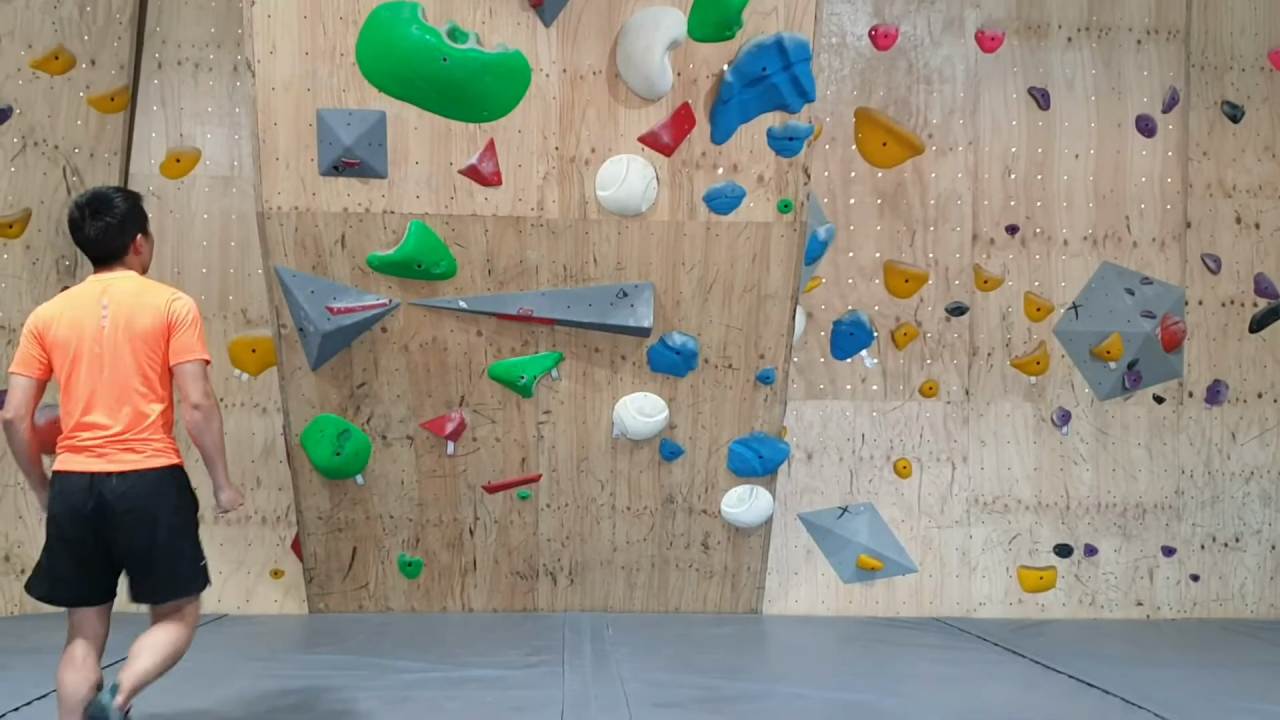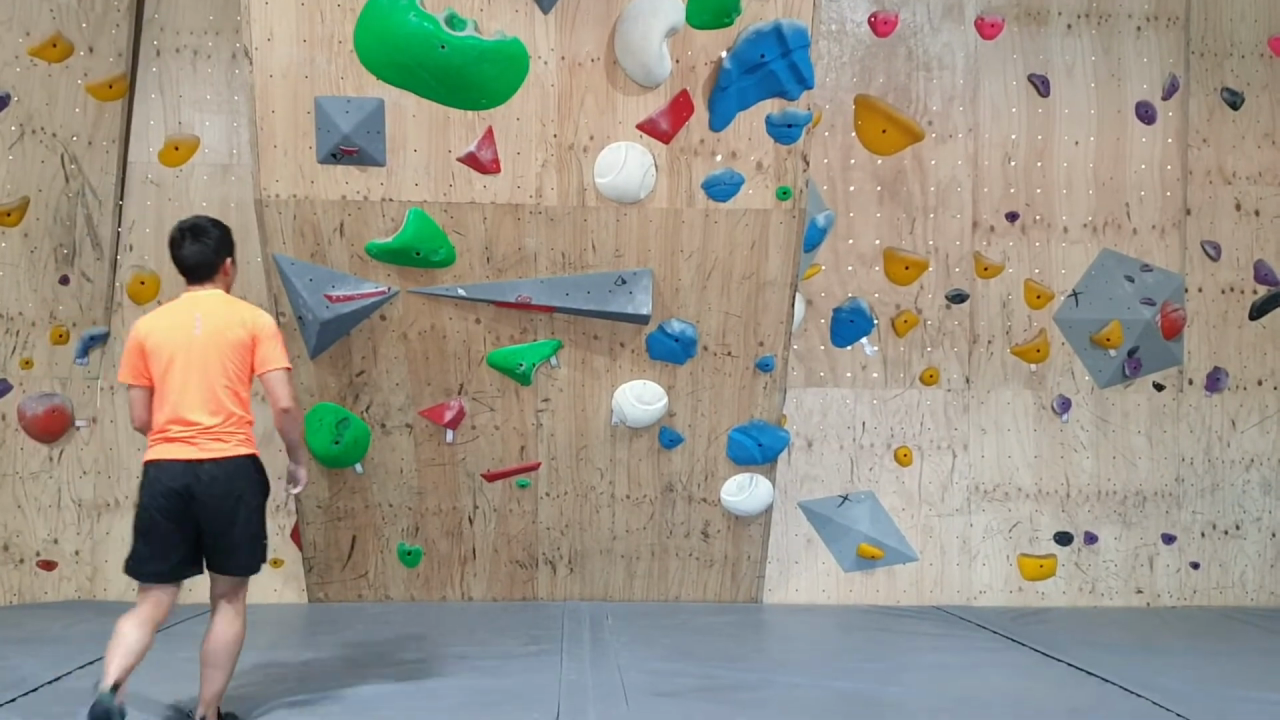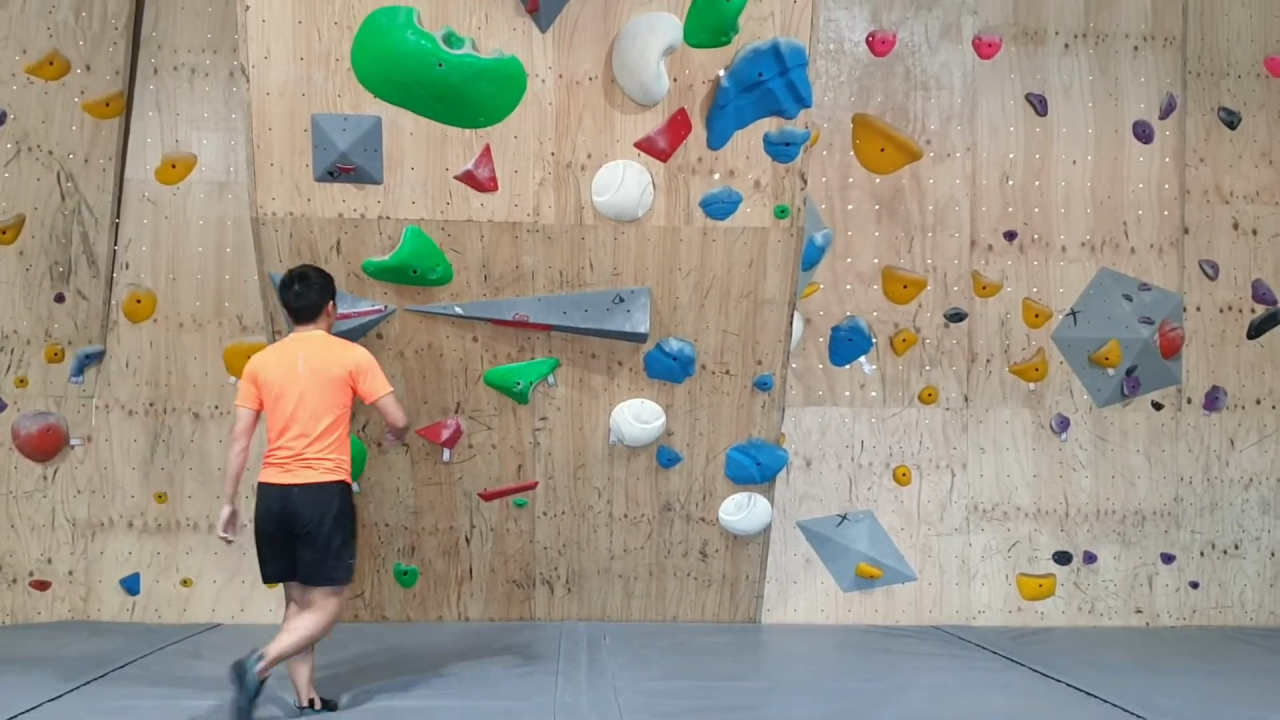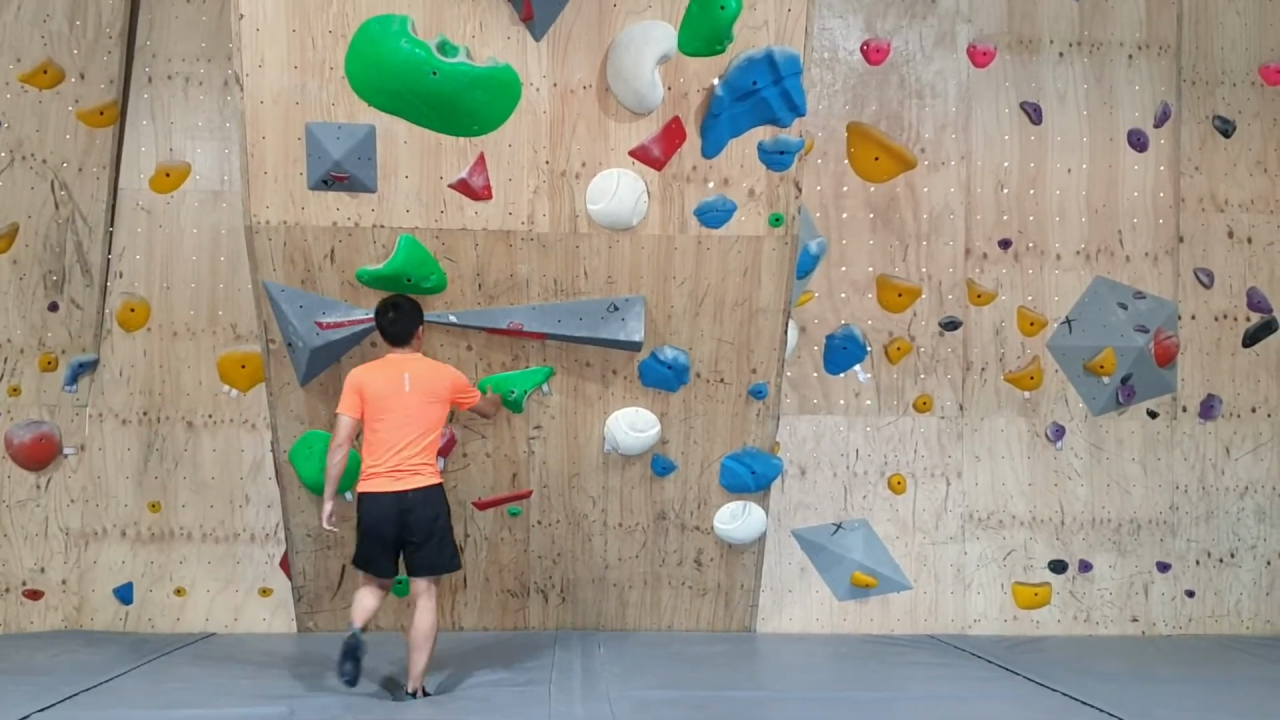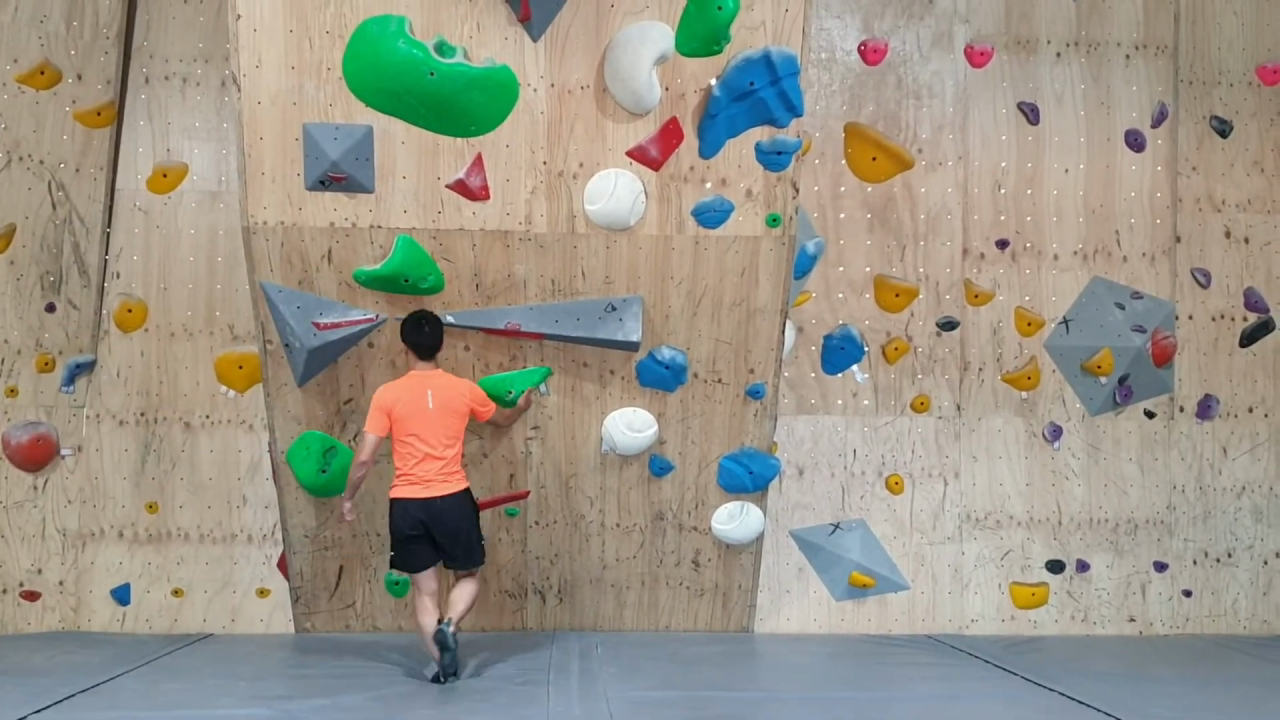
dt=0.7s
person 1, frame 1
left shoulder: (49, 314)
right shoulder: (172, 304)
right elbow: (197, 404)
right wrist: (221, 480)
left hip: (74, 485)
right hip: (148, 480)
left knee: (84, 634)
right knee: (179, 615)
person 1, frame 2
left shoulder: (147, 326)
right shoulder: (254, 320)
left elbow: (140, 419)
right elbow: (284, 404)
right wrist: (299, 461)
left hip: (163, 473)
right hip: (231, 471)
left knee: (152, 603)
right knee: (228, 600)
person 1, frame 3
left shoulder: (261, 361)
right shoulder: (352, 356)
left elbow: (238, 440)
right elbow: (398, 420)
left wrist: (229, 502)
right wrist: (395, 435)
left hip: (272, 493)
right hip: (324, 492)
left knee: (298, 600)
right knee: (324, 605)
right ankle: (257, 664)
person 1, frame 4
left shoulder: (360, 377)
right shoulder: (446, 376)
left elbow: (341, 443)
right elbow: (489, 410)
left wrist: (329, 497)
right wrist: (496, 398)
left hip: (374, 497)
right hip: (425, 496)
left knee: (373, 583)
right knee: (425, 595)
left ankle: (355, 635)
right ankle: (415, 687)
person 1, frame 5
left shoulder: (388, 394)
right shoulder: (464, 389)
left elbow: (365, 458)
right elbow: (502, 419)
left wrist: (348, 497)
right wrist: (521, 407)
left hip: (406, 505)
right hip: (452, 500)
left knee: (424, 590)
right knee: (468, 577)
left ankle: (444, 668)
right ankle: (448, 626)
